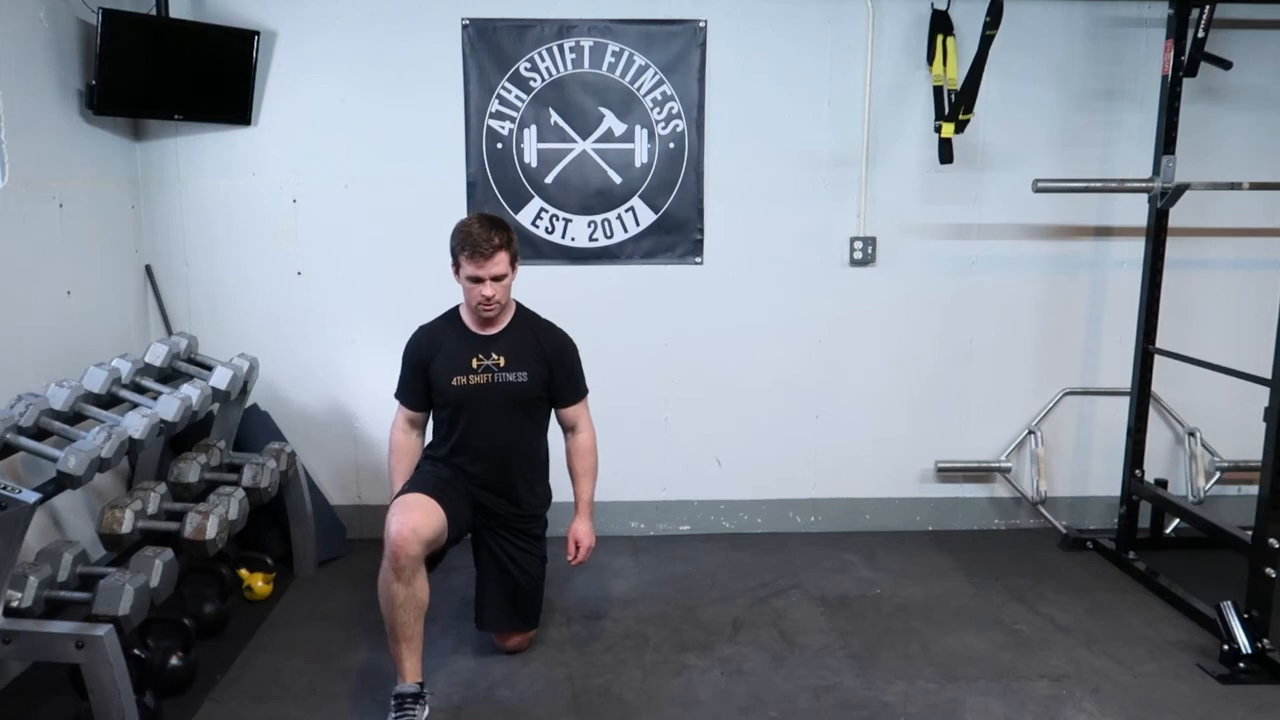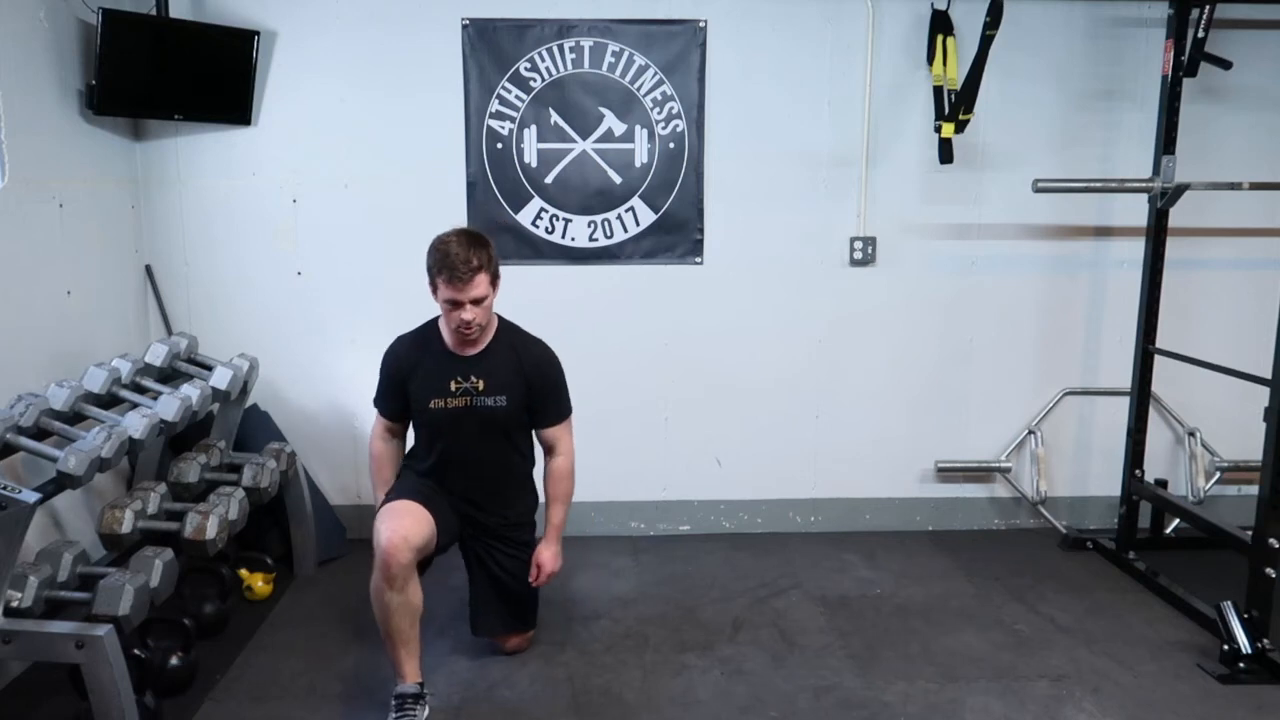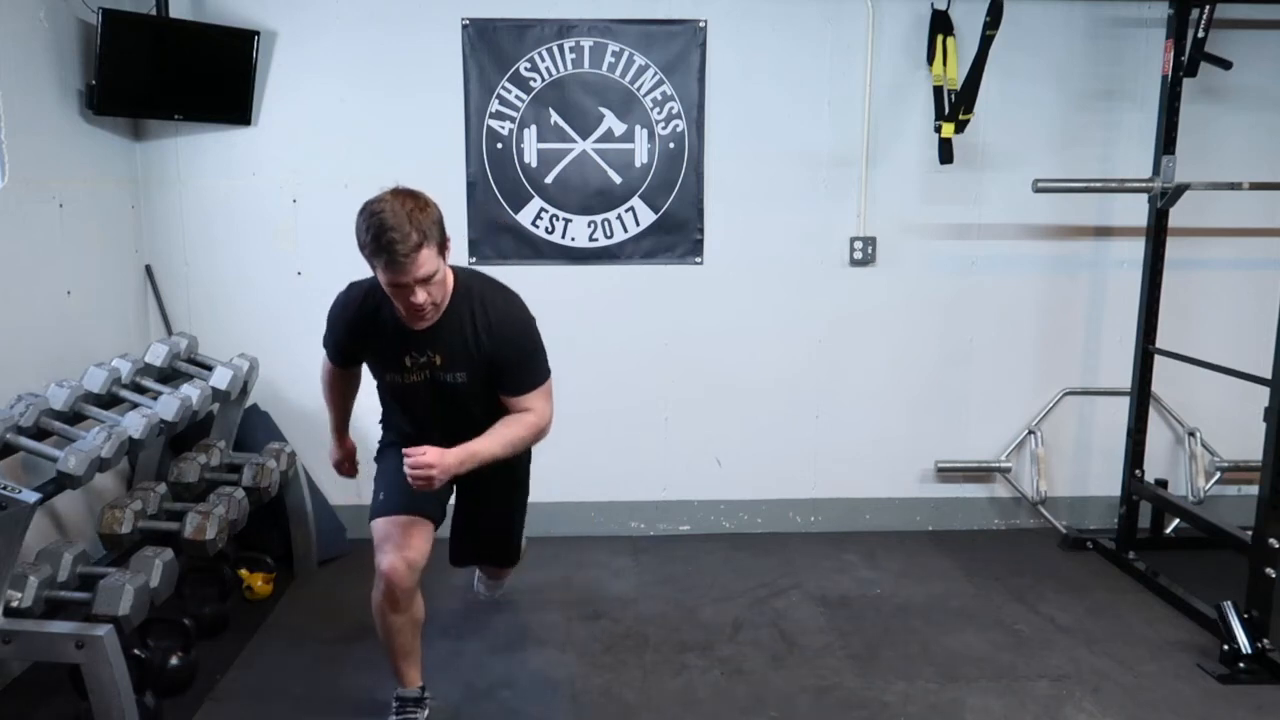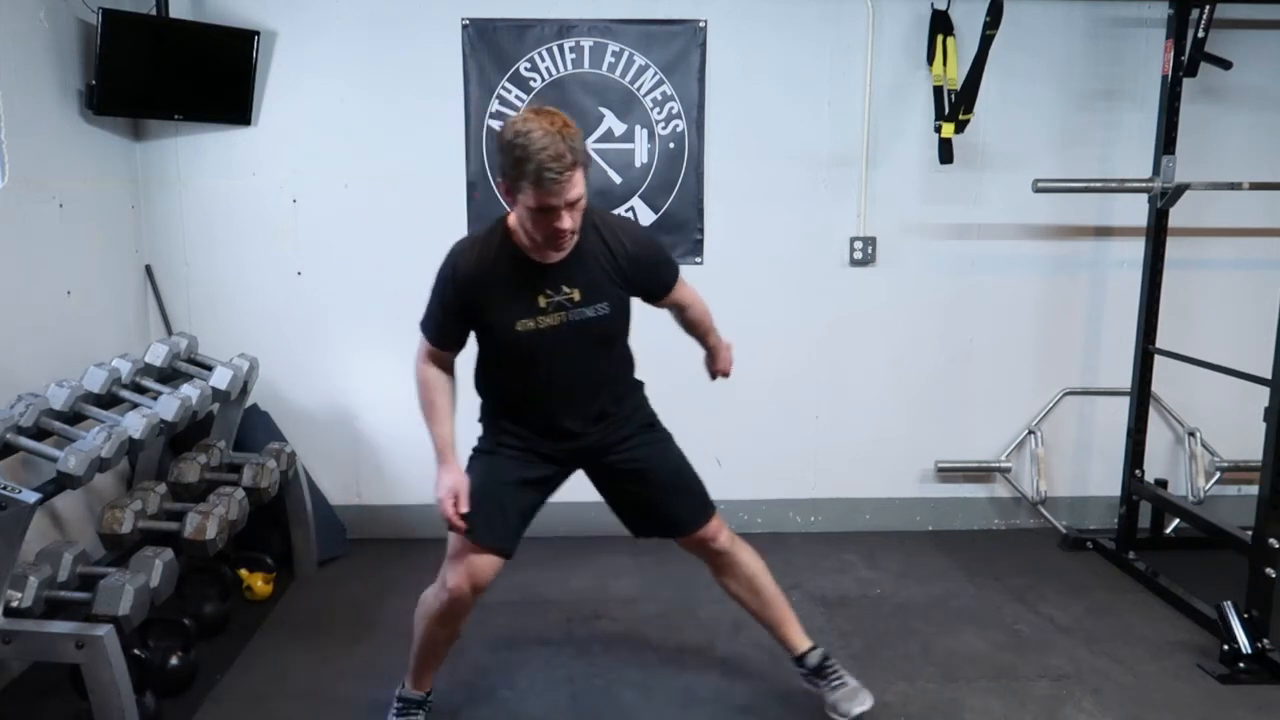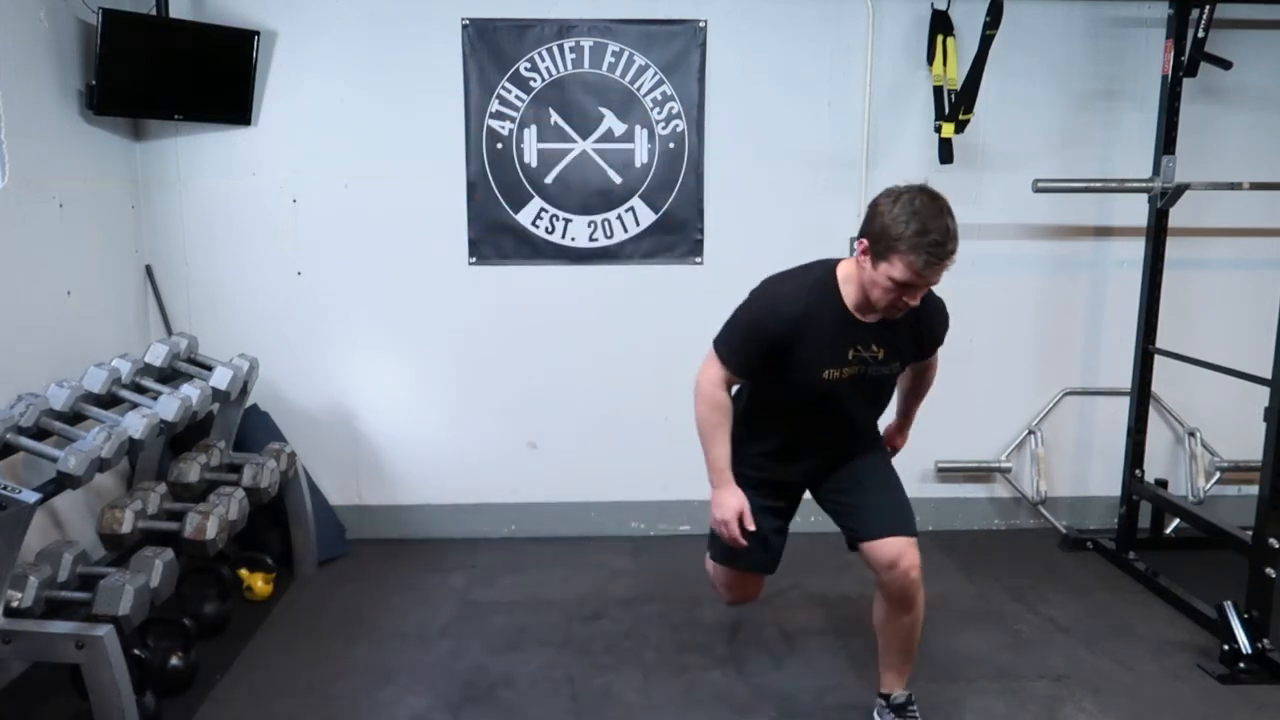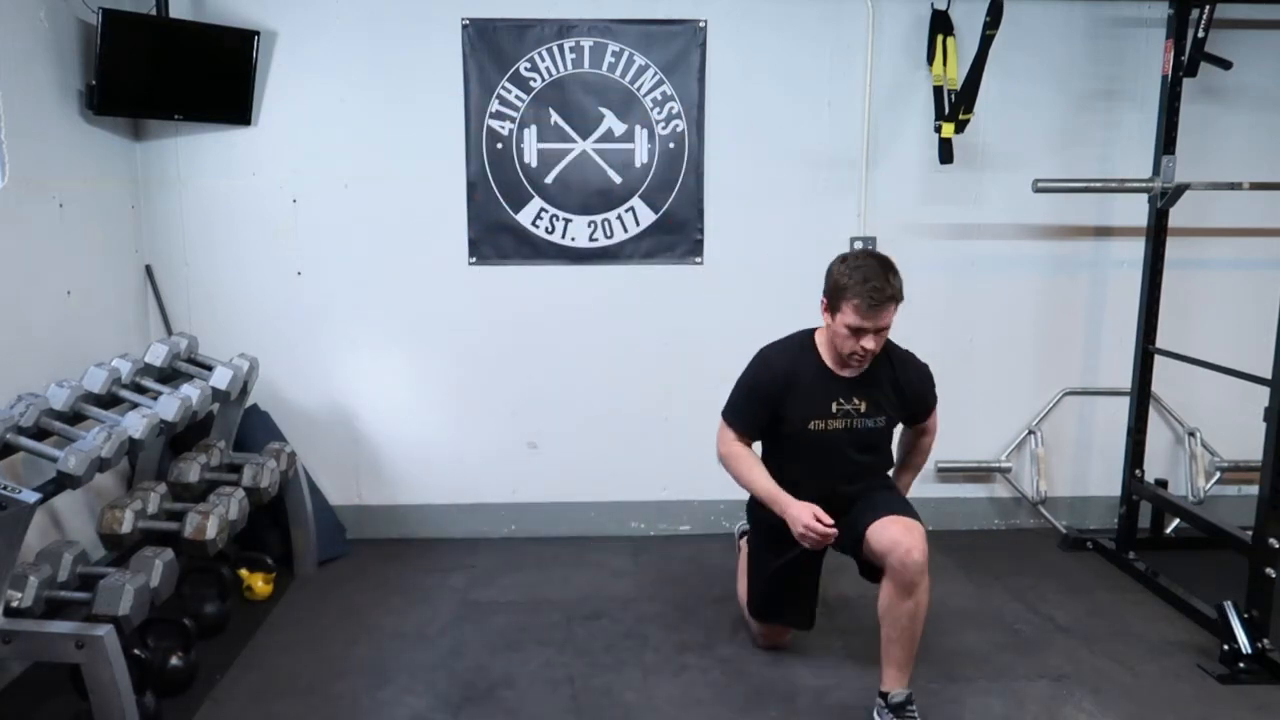
dt=0.5s
person 1, frame 1
left shoulder: (551, 343)
right shoulder: (428, 342)
left elbow: (578, 428)
right elbow: (408, 427)
left wrist: (584, 514)
right wrist: (399, 505)
left hip: (519, 501)
right hip: (447, 478)
left knee: (514, 639)
right knee: (400, 539)
left ankle: (490, 571)
person 1, frame 2
left shoulder: (533, 359)
right shoulder: (405, 355)
left elbow: (559, 450)
right elbow: (387, 435)
left wrist: (552, 538)
right wrist: (383, 513)
left hip: (506, 507)
right hip: (430, 487)
left knee: (512, 640)
right knee: (393, 547)
left ankle: (484, 566)
person 1, frame 3
left shoulder: (500, 312)
right shoulder: (354, 311)
left elbow: (535, 415)
right elbow: (338, 371)
left wrist: (456, 461)
right wrist: (339, 437)
left hip: (489, 452)
right hip: (410, 443)
left knee: (497, 564)
right knee: (395, 570)
left ankle: (490, 558)
person 1, frame 4
left shoulder: (625, 244)
right shoulder: (471, 267)
left elbow: (679, 298)
right elbow: (434, 361)
left wrist: (715, 349)
right wrist: (448, 461)
left hip: (620, 422)
right hip: (523, 437)
left knee: (714, 543)
right knee: (463, 579)
left ankle: (813, 662)
person 1, frame 5
left shoulder: (927, 316)
right shoulder: (784, 302)
right elbow: (713, 382)
left wrist: (904, 423)
right wrist: (723, 484)
left hip: (851, 449)
right hip: (762, 452)
left knee: (902, 568)
right knee: (736, 588)
right ankle: (733, 557)
person 1, frame 6
left shoulder: (908, 373)
right shoulder: (776, 367)
left elbow: (921, 434)
right elbow: (731, 445)
left wrist: (896, 497)
right wrist: (787, 507)
left hip: (864, 497)
right hip: (789, 508)
left knee: (909, 550)
right knee: (769, 634)
right ankle: (752, 540)
